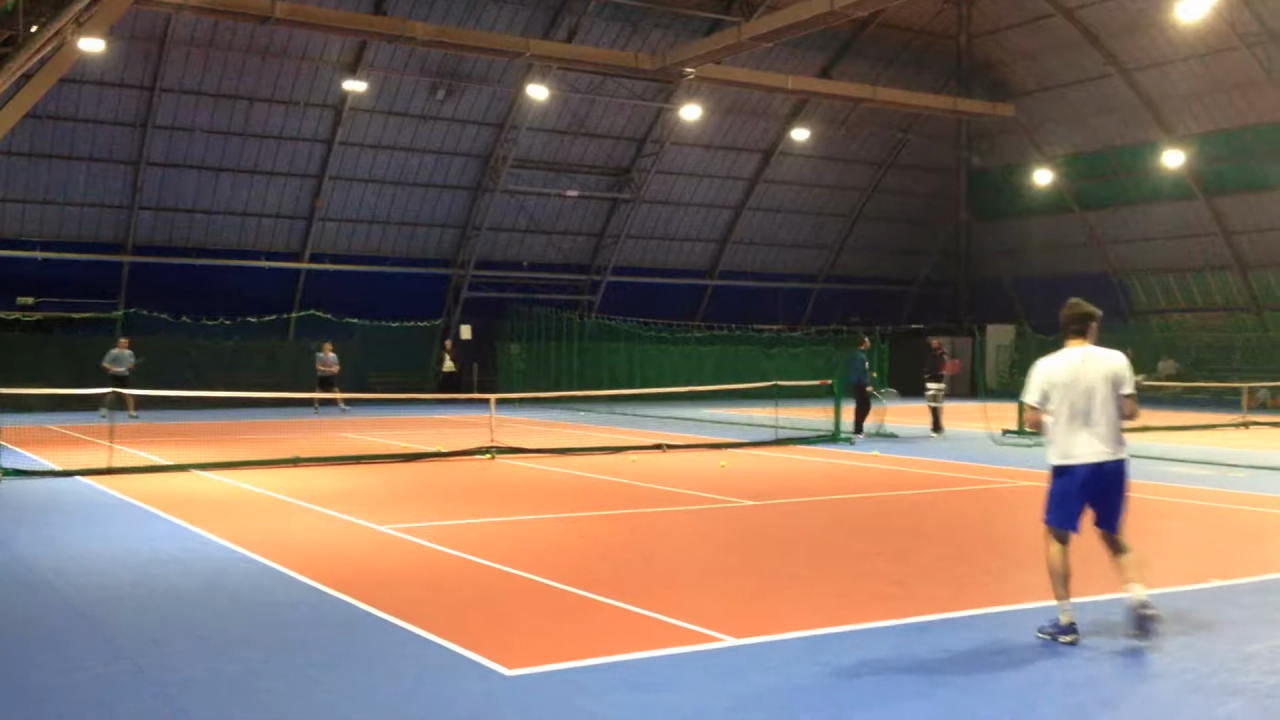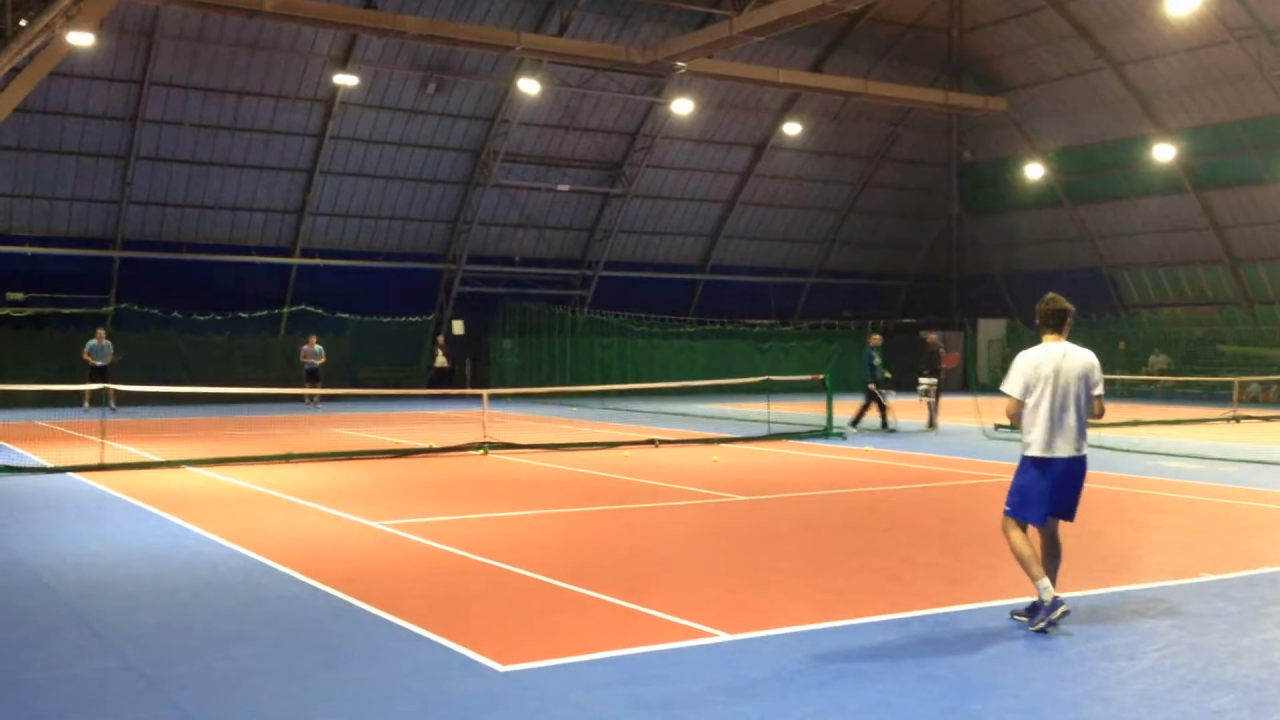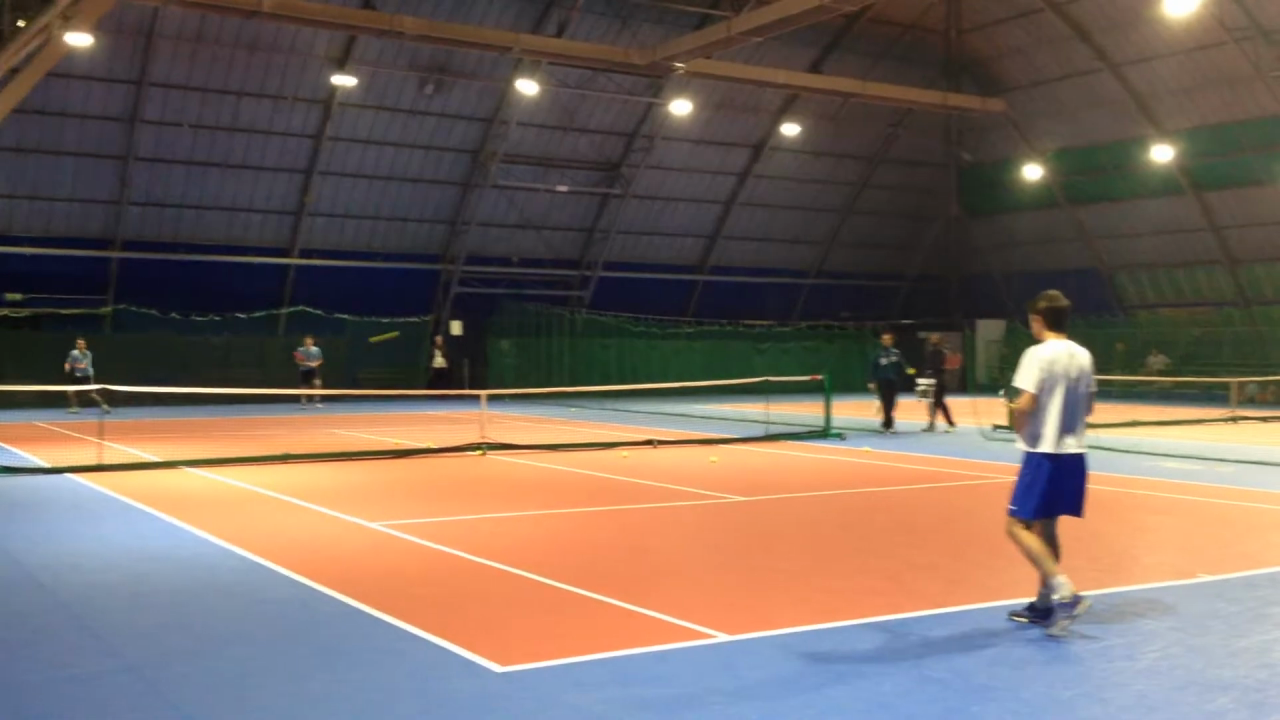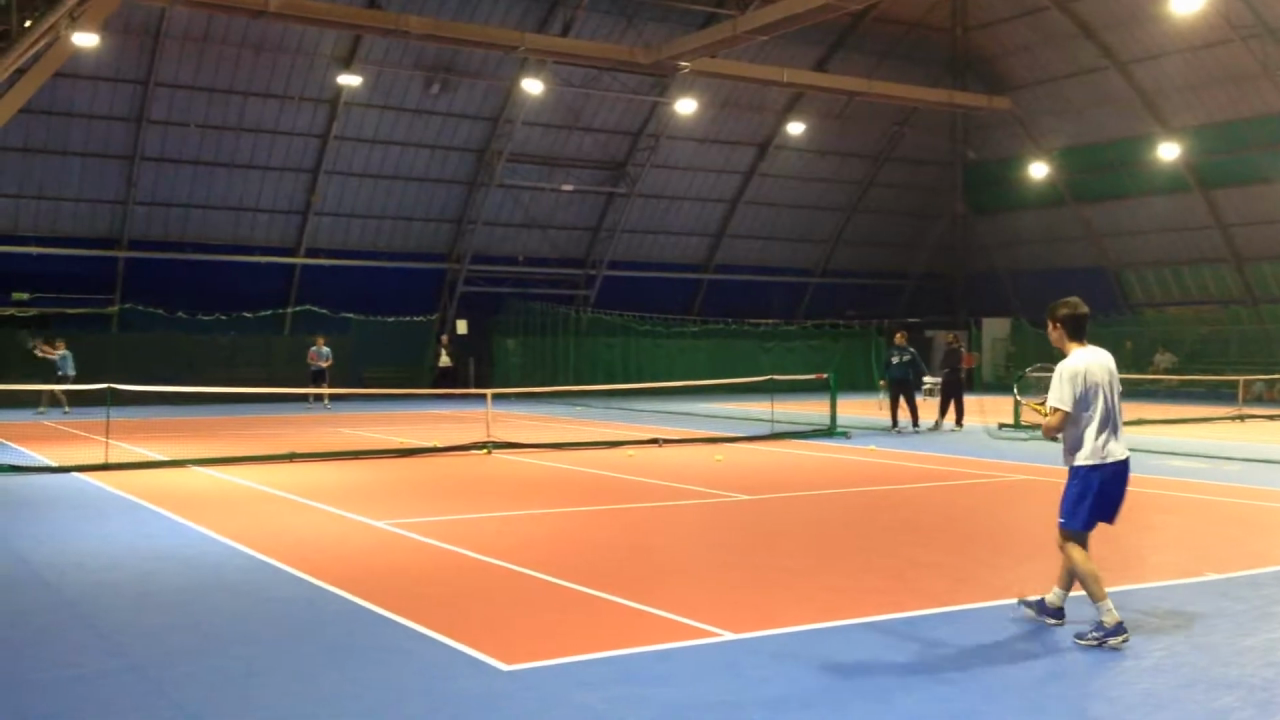
dt=0.4s
person 1, frame 1
left shoulder: (1046, 366)
right shoulder: (1116, 360)
left elbow: (1032, 421)
right elbow: (1129, 412)
left hip: (1071, 465)
right hip: (1111, 462)
left knee: (1056, 538)
right knee: (1114, 538)
left ankle: (1065, 622)
right ankle: (1139, 601)
person 1, frame 2
left shoulder: (1028, 359)
right shoulder: (1087, 359)
left elbow: (1012, 411)
right elbow: (1097, 412)
left hip: (1039, 458)
right hip: (1074, 458)
left knee: (1013, 525)
right knee: (1048, 528)
left ankle: (1049, 597)
right ankle: (1045, 602)
person 1, frame 3
left shoulder: (1038, 354)
right shoulder: (1083, 356)
left elbow: (1025, 406)
right elbow: (1087, 408)
left wrist: (1019, 425)
left hip: (1043, 454)
right hip: (1073, 454)
left knee: (1018, 526)
right knee: (1046, 527)
left ankle: (1066, 594)
right ankle: (1044, 604)
person 1, frame 4
left shoulder: (1069, 368)
right shoulder: (1105, 358)
left elbow: (1057, 423)
left wrist: (1045, 427)
right wrist: (1070, 420)
left hip: (1091, 465)
right hip: (1116, 460)
left knee: (1070, 542)
right knee: (1075, 535)
left ankle: (1111, 623)
right ankle: (1054, 603)
